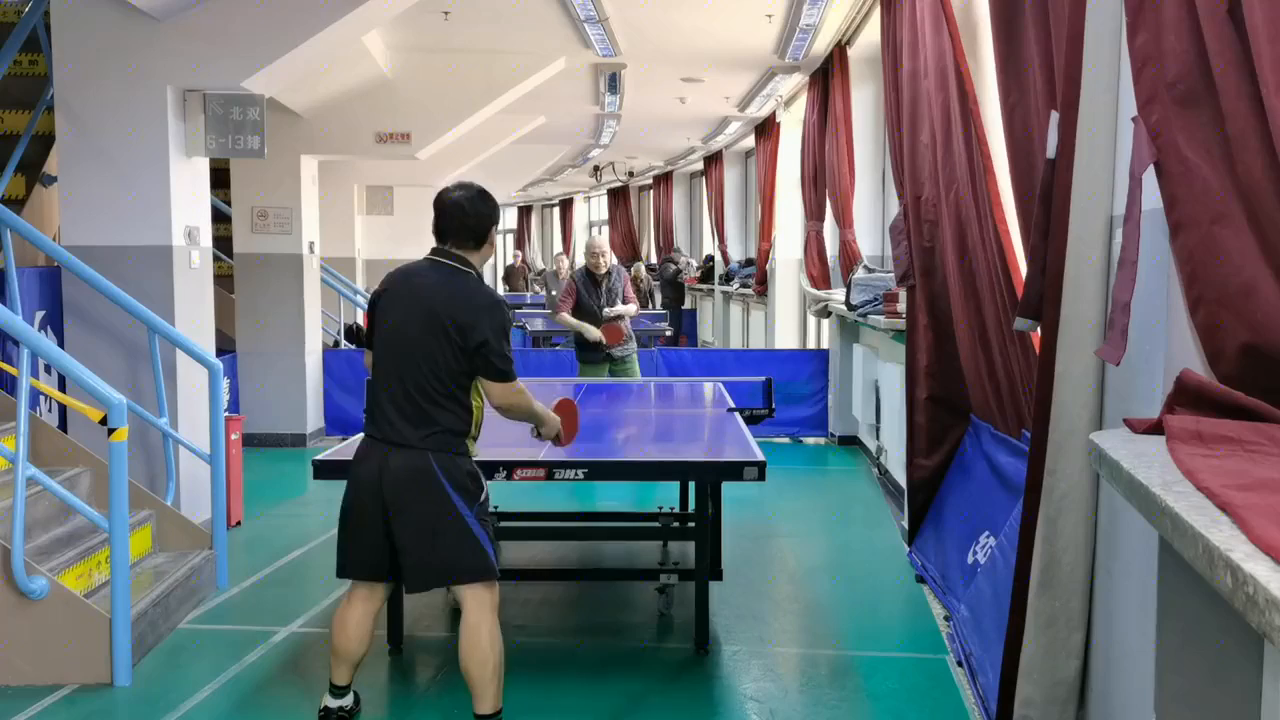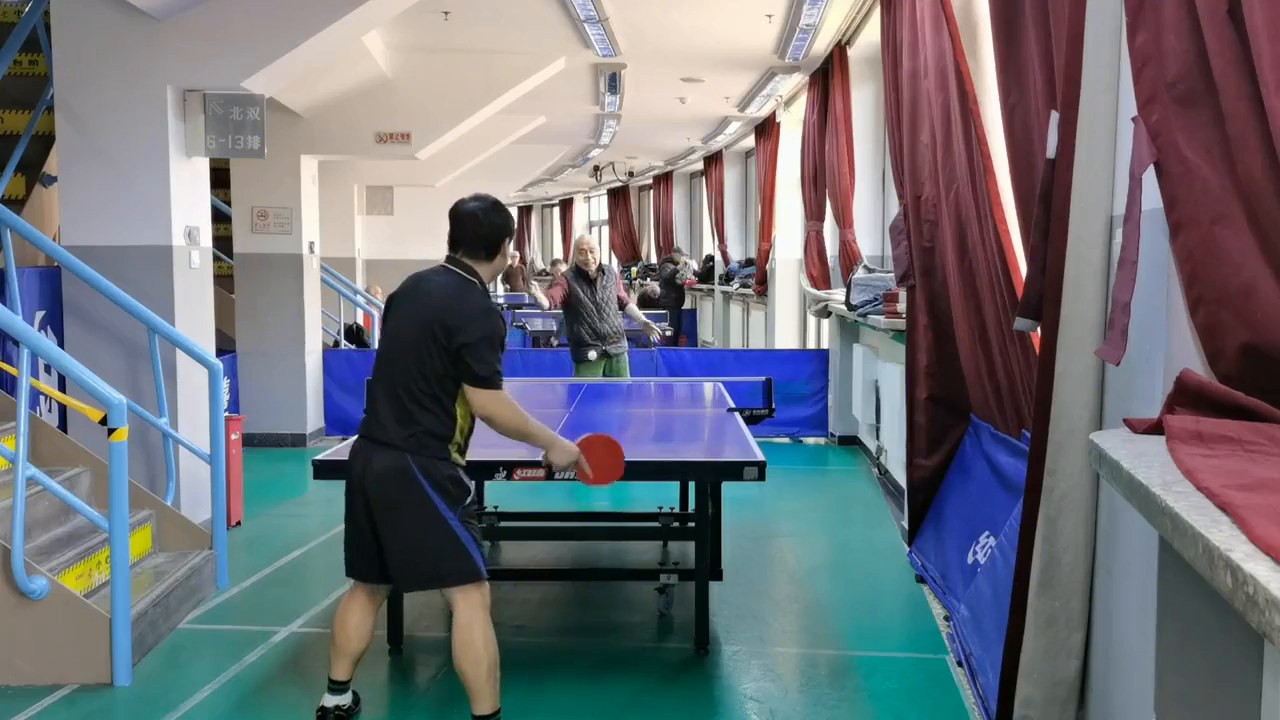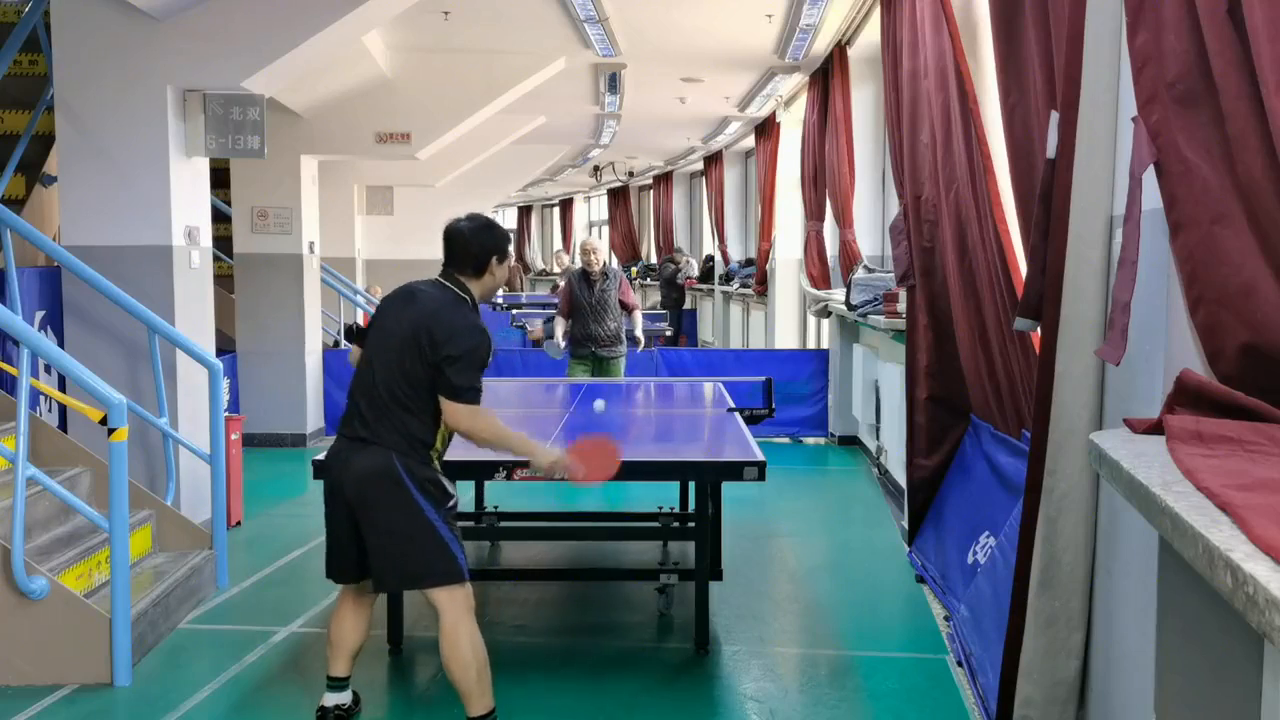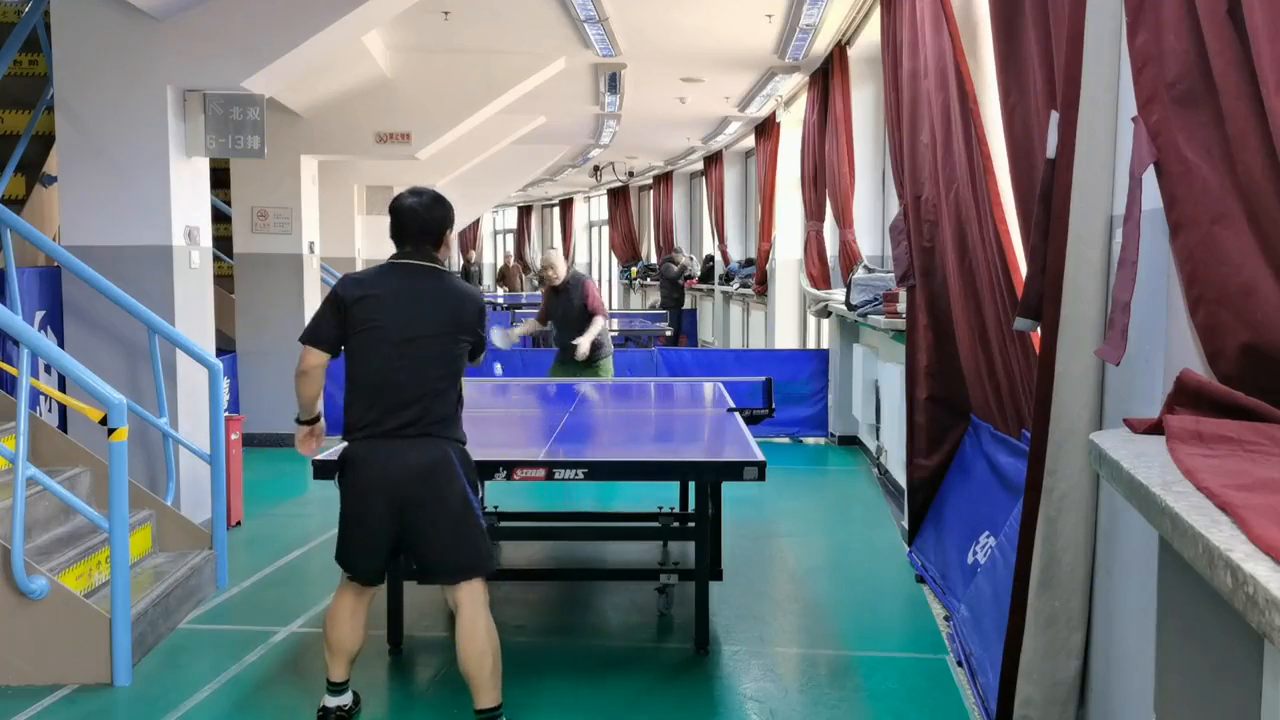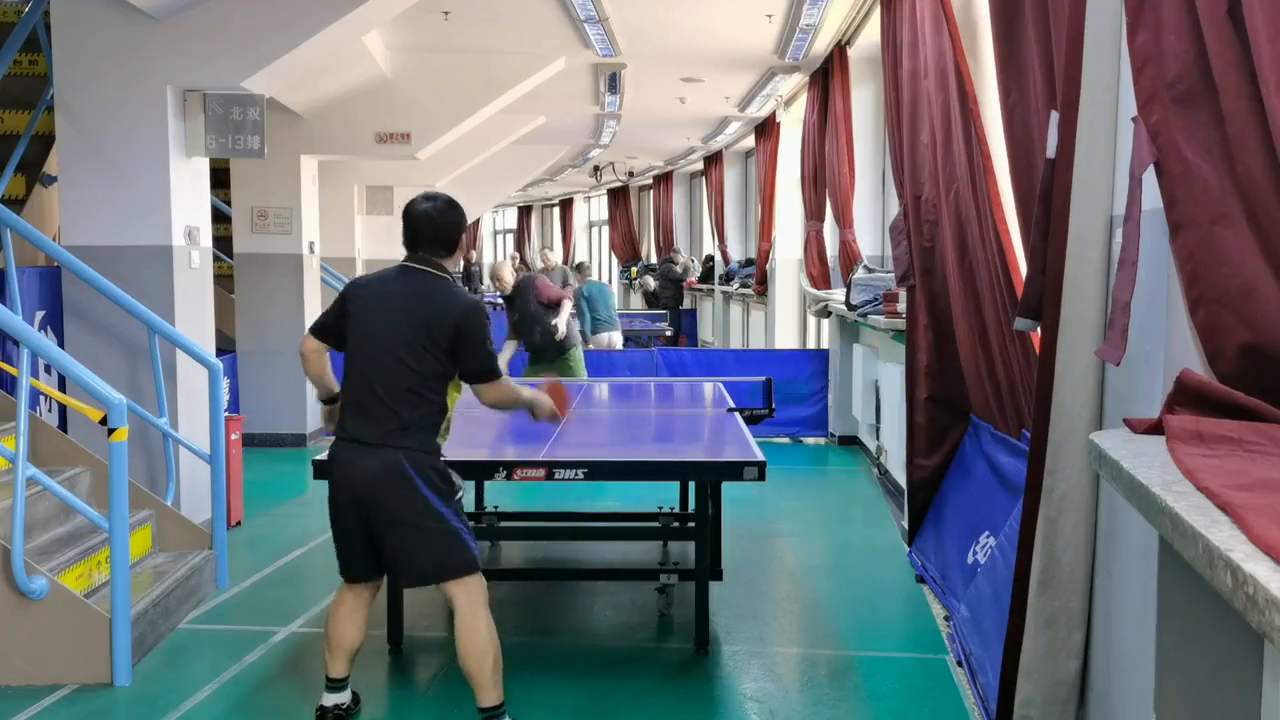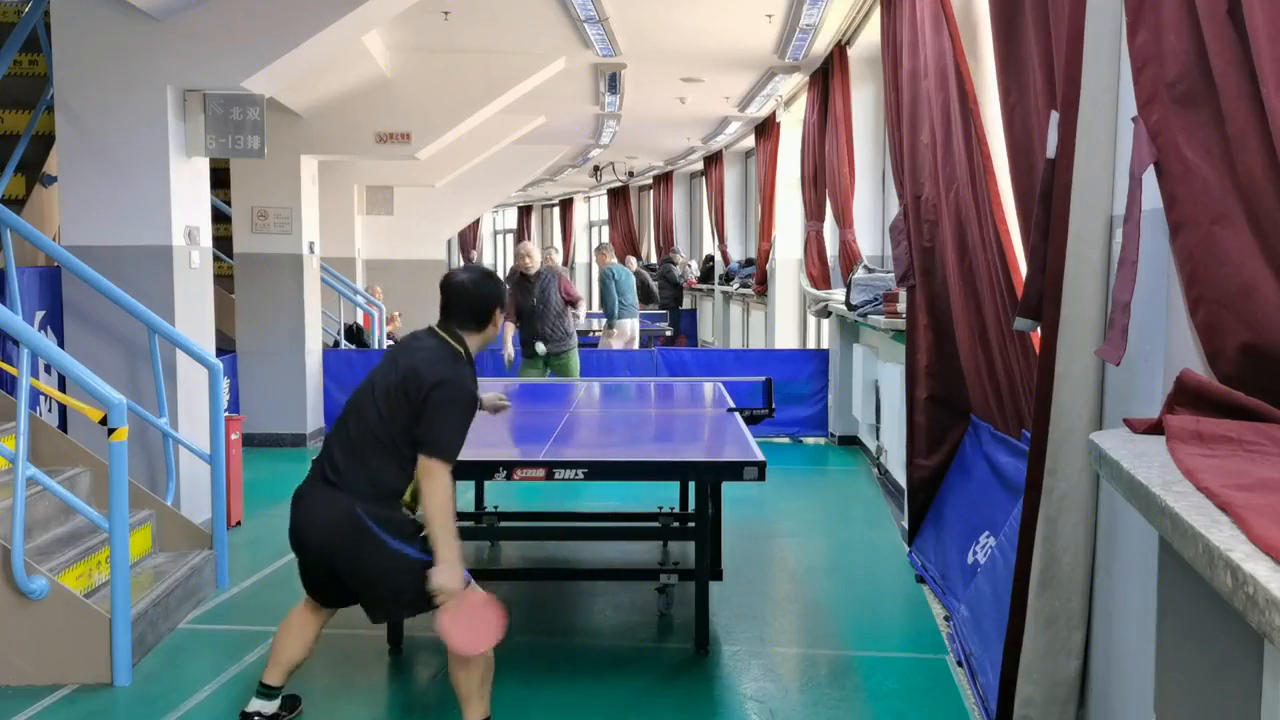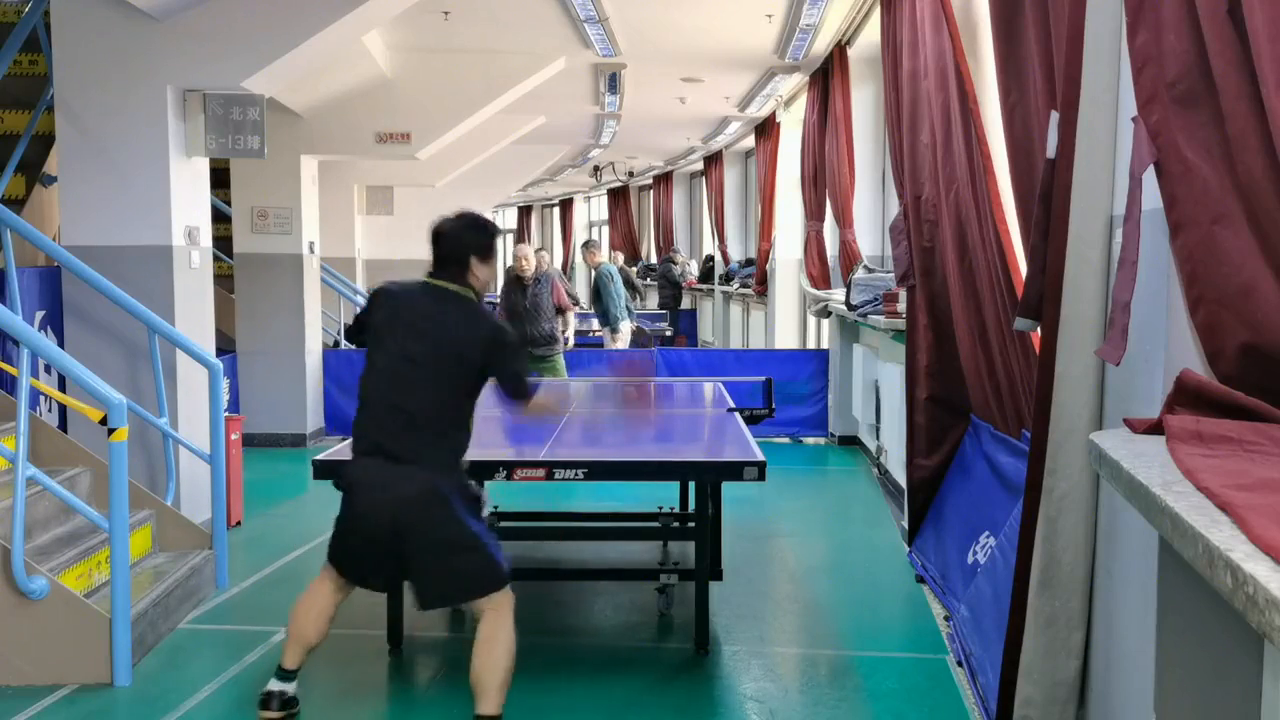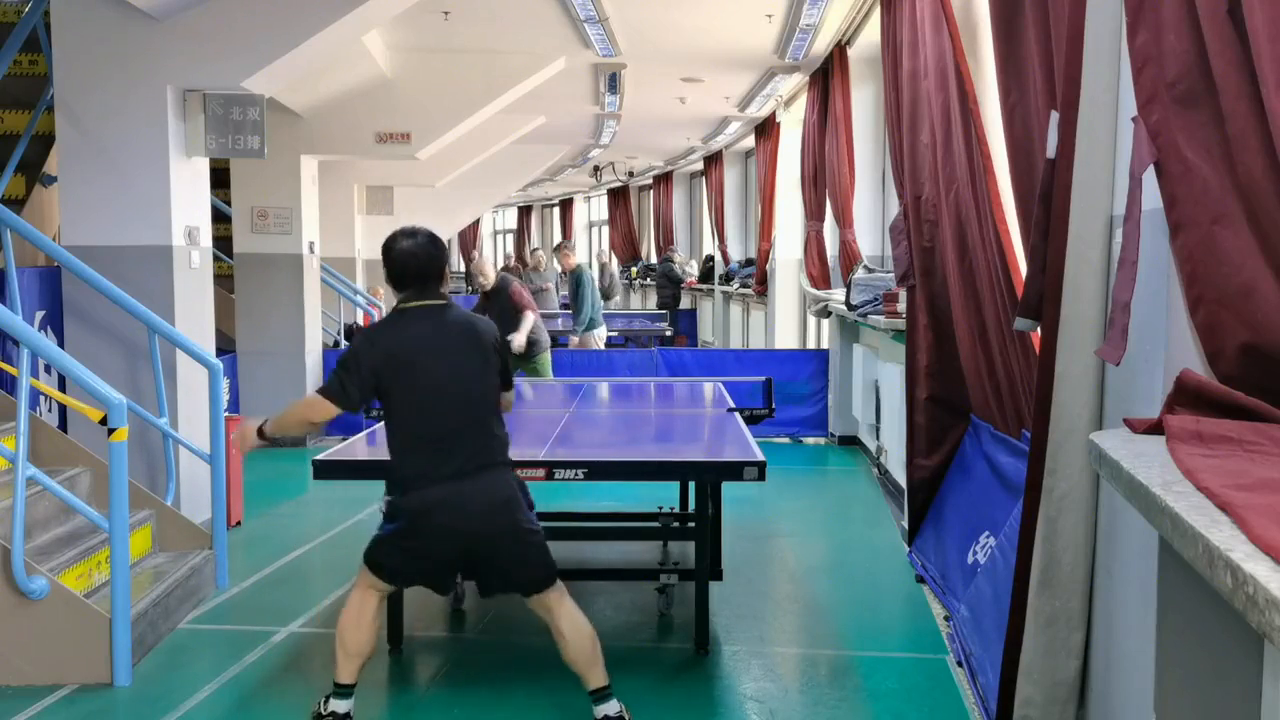
dt=0.4s
person 1, frame 1
left shoulder: (393, 283)
right shoulder: (483, 303)
right elbow: (503, 395)
right wrist: (543, 418)
left hip: (375, 459)
right hip: (435, 468)
left knee: (365, 588)
right knee: (479, 596)
person 1, frame 2
left shoulder: (413, 287)
right shoulder: (478, 312)
right elbow: (488, 404)
right wrist: (552, 443)
left hip: (370, 458)
right hip: (420, 469)
left knee: (367, 585)
right knee: (470, 597)
person 1, frame 3
left shoulder: (404, 296)
right shoulder: (466, 329)
right elbow: (464, 417)
right wrist: (533, 450)
left hip: (345, 460)
right hip: (394, 472)
left knee: (358, 585)
right knee: (453, 600)
person 1, frame 4
left shoulder: (352, 289)
right shoulder: (467, 300)
left elbow: (310, 363)
left wrist: (307, 419)
left hip: (368, 461)
right hip: (437, 462)
left knee: (355, 585)
right knee: (469, 594)
person 1, frame 5
left shoulder: (361, 290)
right shoulder: (462, 309)
left elbow: (310, 349)
right elbow: (491, 392)
right wrist: (537, 402)
left hip: (347, 463)
right hip: (402, 468)
left knee: (358, 585)
right knee: (467, 593)
person 1, frame 6
left shoulder: (417, 345)
right shoulder: (453, 383)
right elbow: (431, 476)
left wrist: (477, 401)
right wrist: (448, 560)
left hip: (309, 507)
right hip: (357, 518)
left knee: (320, 603)
person 1, frame 7
left shoulder: (390, 300)
right shoulder: (487, 331)
right elbow: (529, 403)
left hip: (368, 480)
right hip: (430, 490)
left knee: (333, 581)
right knee: (497, 608)
person 1, frame 8
left shoulder: (376, 342)
right shoulder: (480, 328)
left elbow: (318, 413)
left wrist: (262, 431)
left hip: (425, 504)
right hip: (497, 497)
left knee: (368, 588)
right knee: (553, 602)
